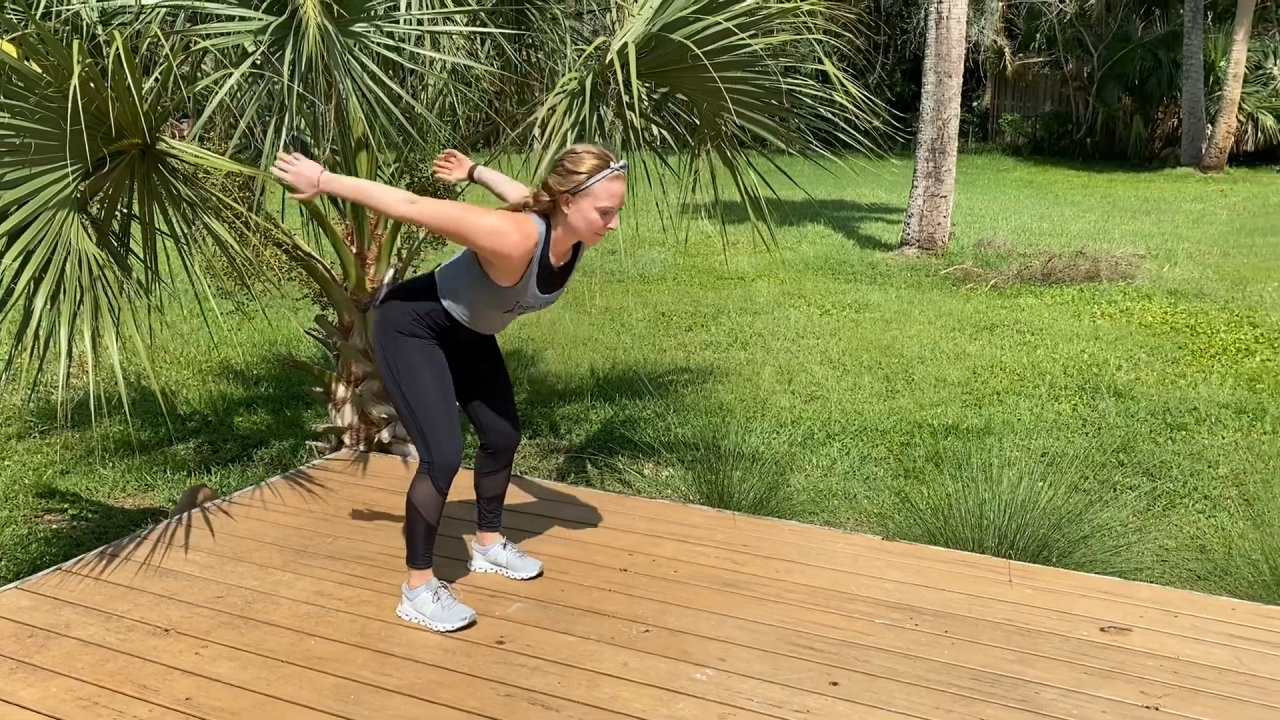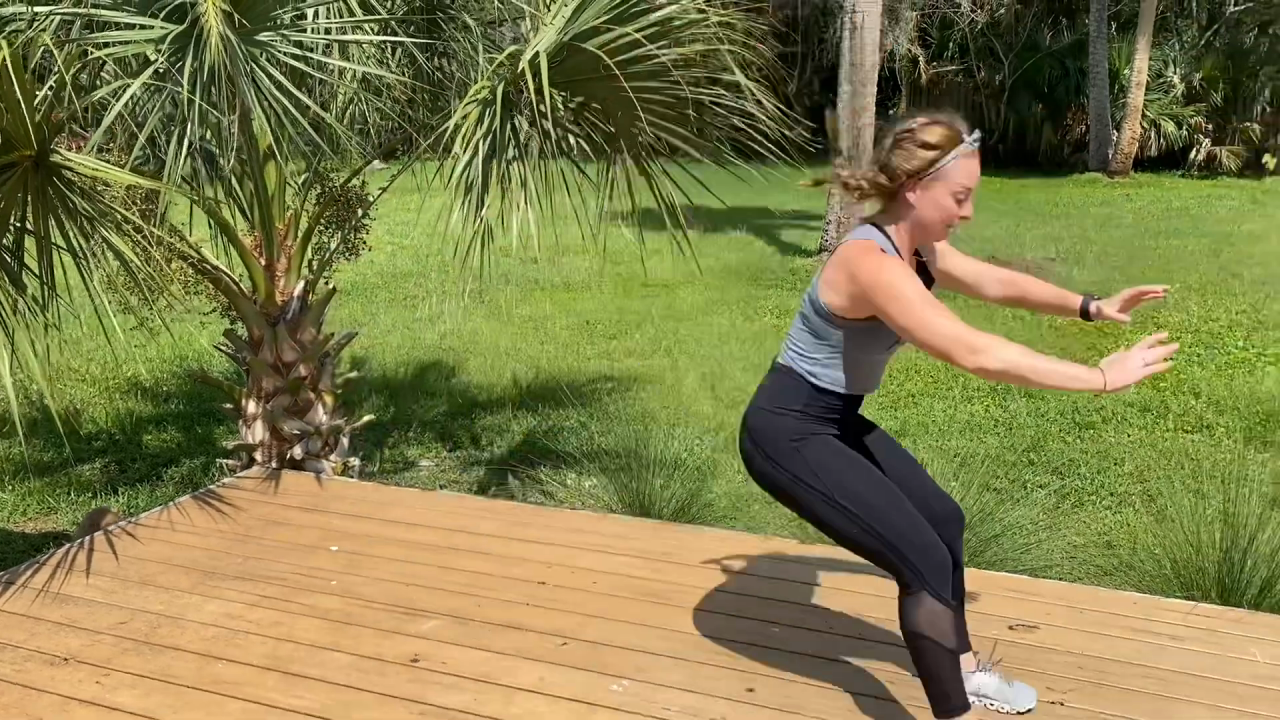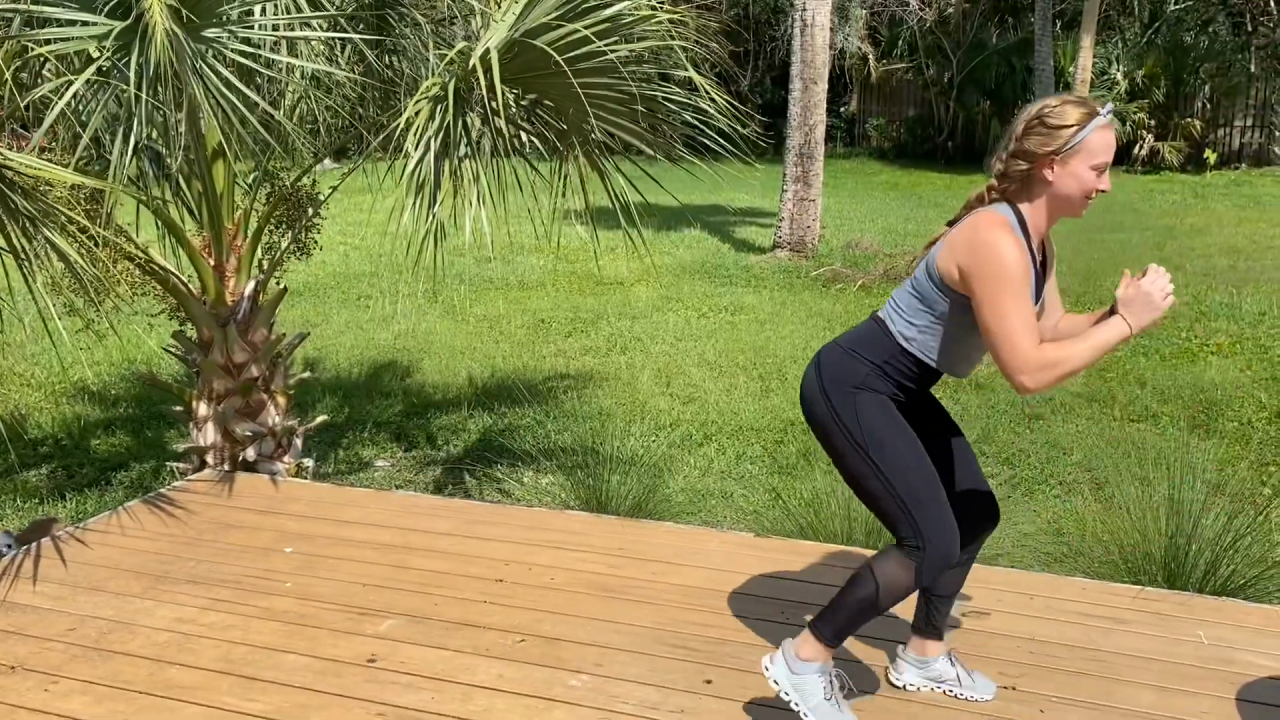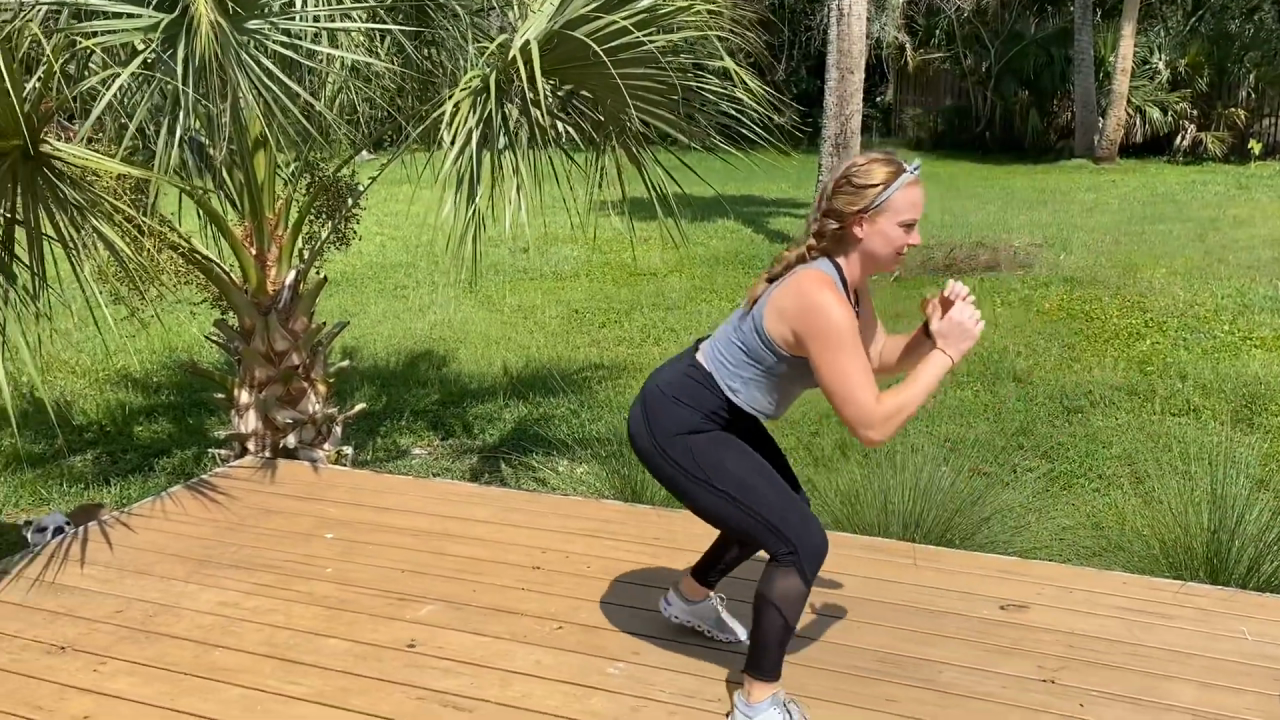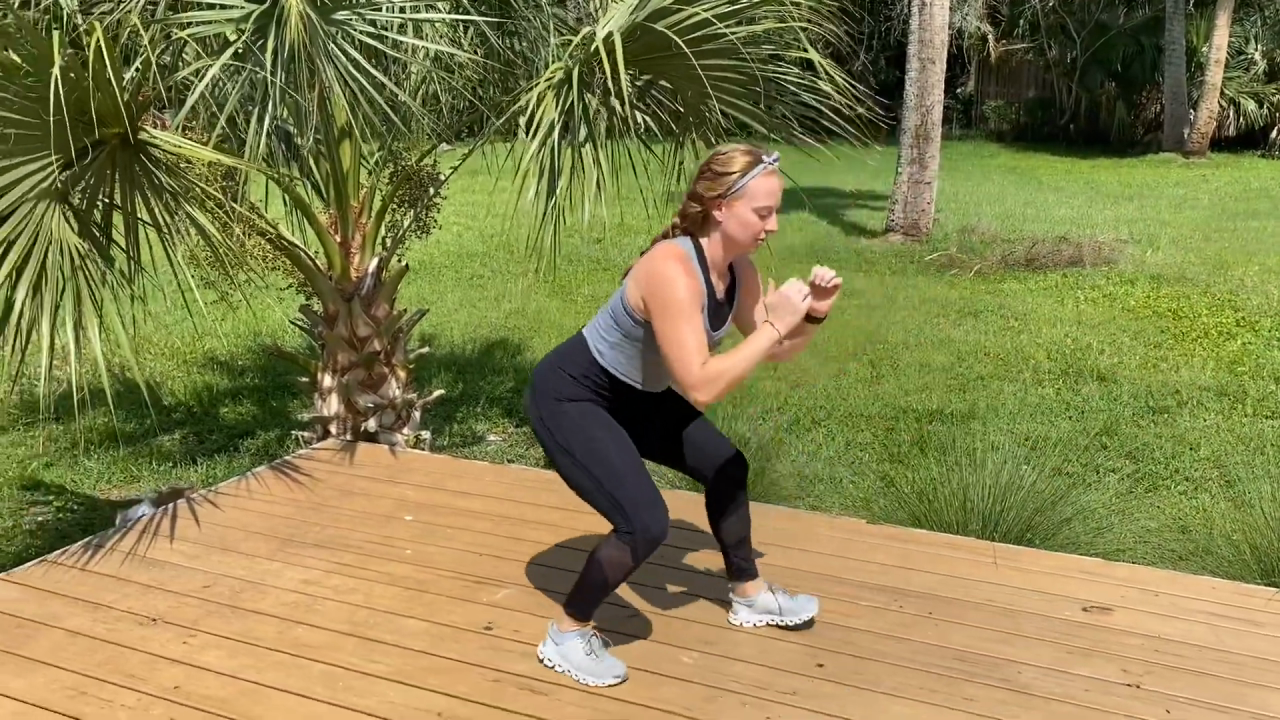
dt=1s
person 1, frame 1
left shoulder: (574, 234)
right shoulder: (516, 239)
left elbow: (525, 196)
right elbow: (410, 206)
left wrist: (474, 172)
right wrist: (324, 181)
left hip: (467, 329)
right hip: (411, 326)
left knee: (503, 435)
right knee: (442, 455)
left ankle: (488, 543)
right ankle: (417, 586)
person 1, frame 2
left shoulder: (915, 245)
right shoulder: (870, 263)
left elbow: (1000, 283)
right elbow: (974, 354)
left wrist: (1090, 307)
right wrist: (1096, 376)
left hip: (829, 422)
right hip: (786, 433)
left knee: (942, 526)
right knee: (925, 556)
left ankle: (958, 662)
person 1, frame 3
left shoulder: (1030, 231)
right shoulder: (995, 241)
left elbow: (1052, 333)
right elbow: (1028, 372)
left wrist: (1117, 312)
right wrist: (1128, 323)
left hip: (895, 387)
right hip: (850, 385)
left knee: (976, 512)
right knee: (931, 546)
left ankle: (921, 655)
right ankle: (802, 659)
person 1, frame 4
left shoulder: (844, 274)
right shoulder: (820, 299)
left elbow: (877, 358)
right elbow: (873, 424)
left wrist: (931, 331)
right wrist: (947, 352)
left hip: (714, 407)
right hip: (674, 426)
left knee: (779, 513)
right knee: (802, 542)
left ankle: (688, 597)
person 1, frame 5
left shoulder: (734, 265)
right shoulder: (673, 271)
left elbow: (776, 351)
right elbow: (701, 386)
left wrist: (810, 313)
right wrist: (775, 323)
left hip: (628, 390)
right hip: (566, 397)
left knee: (724, 464)
right knee: (645, 524)
left ankle: (749, 595)
right ankle: (566, 636)
